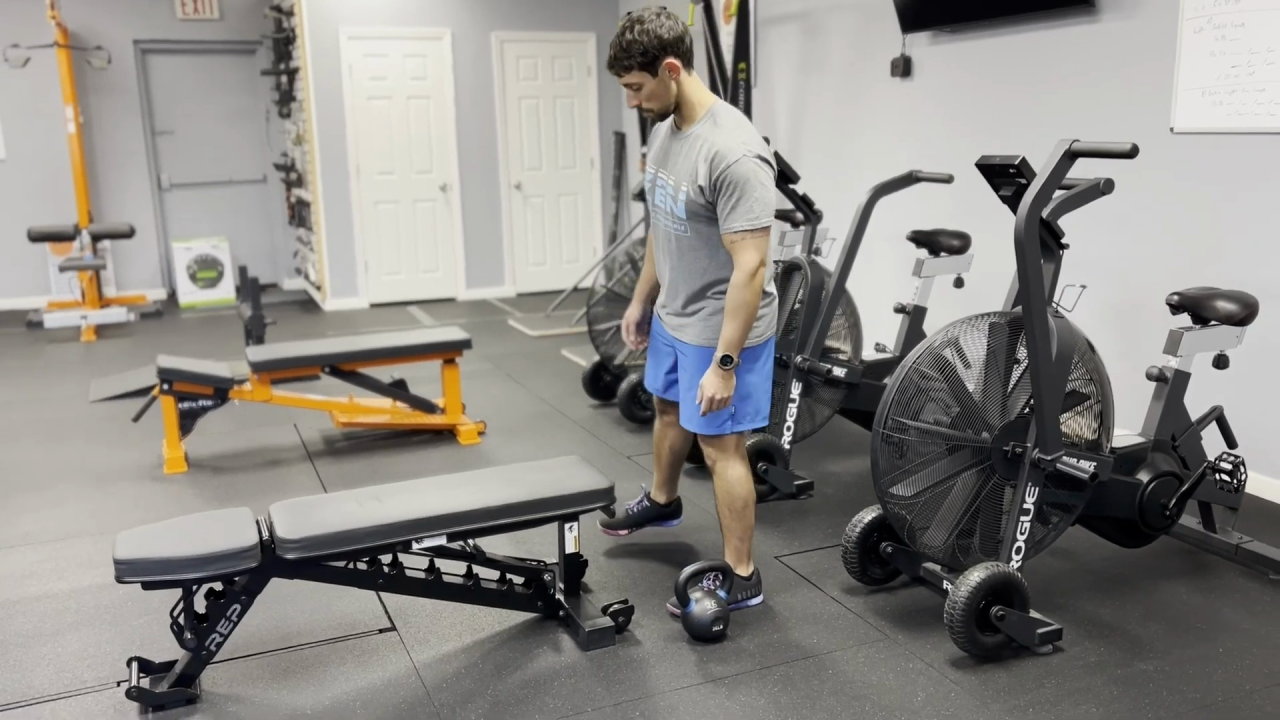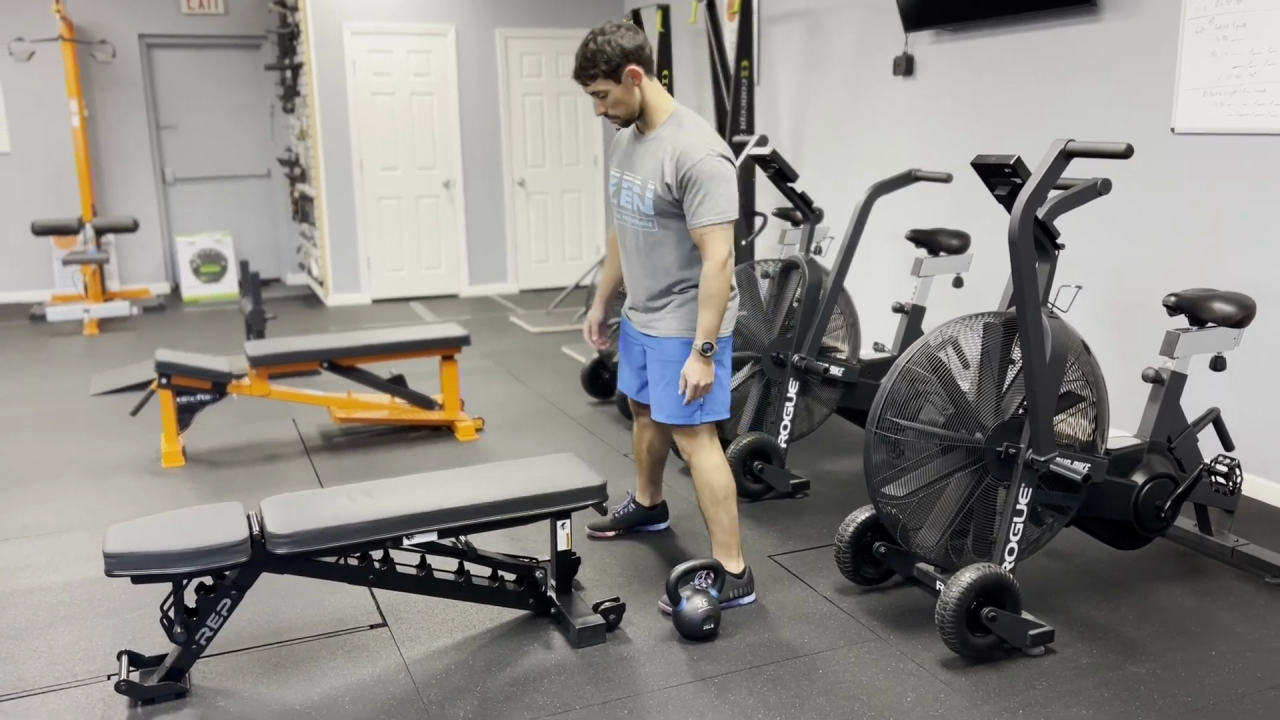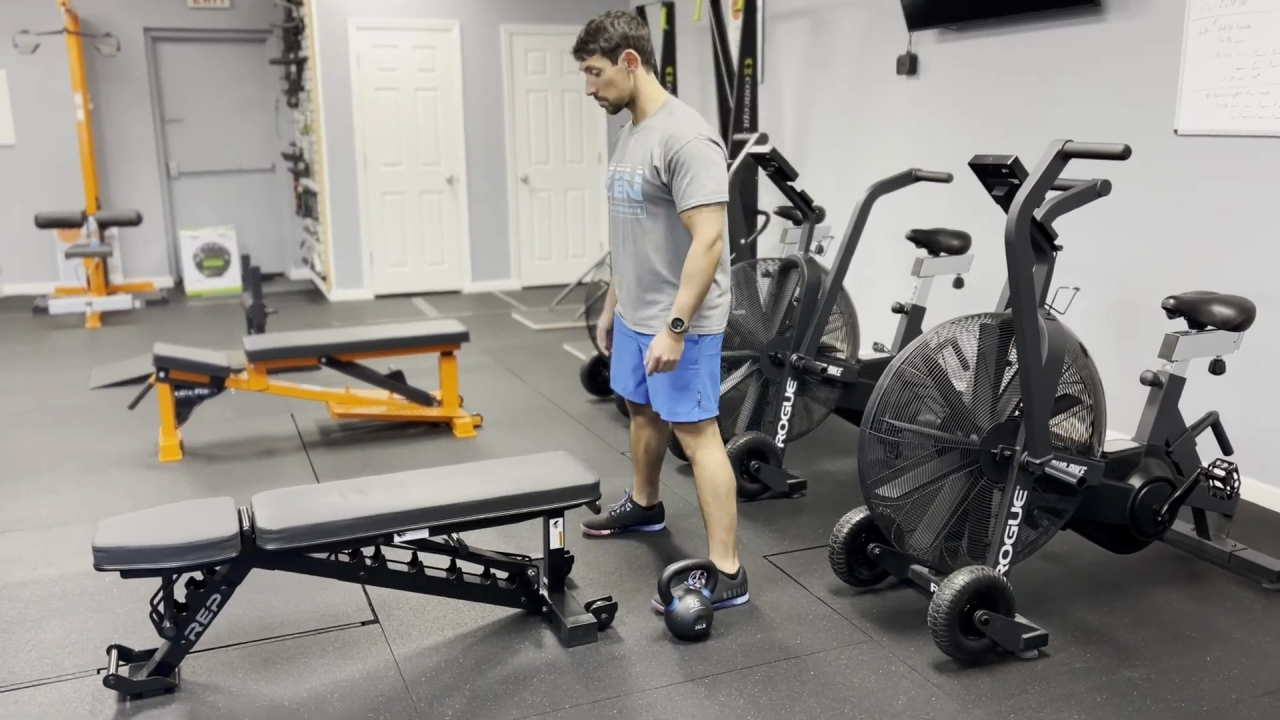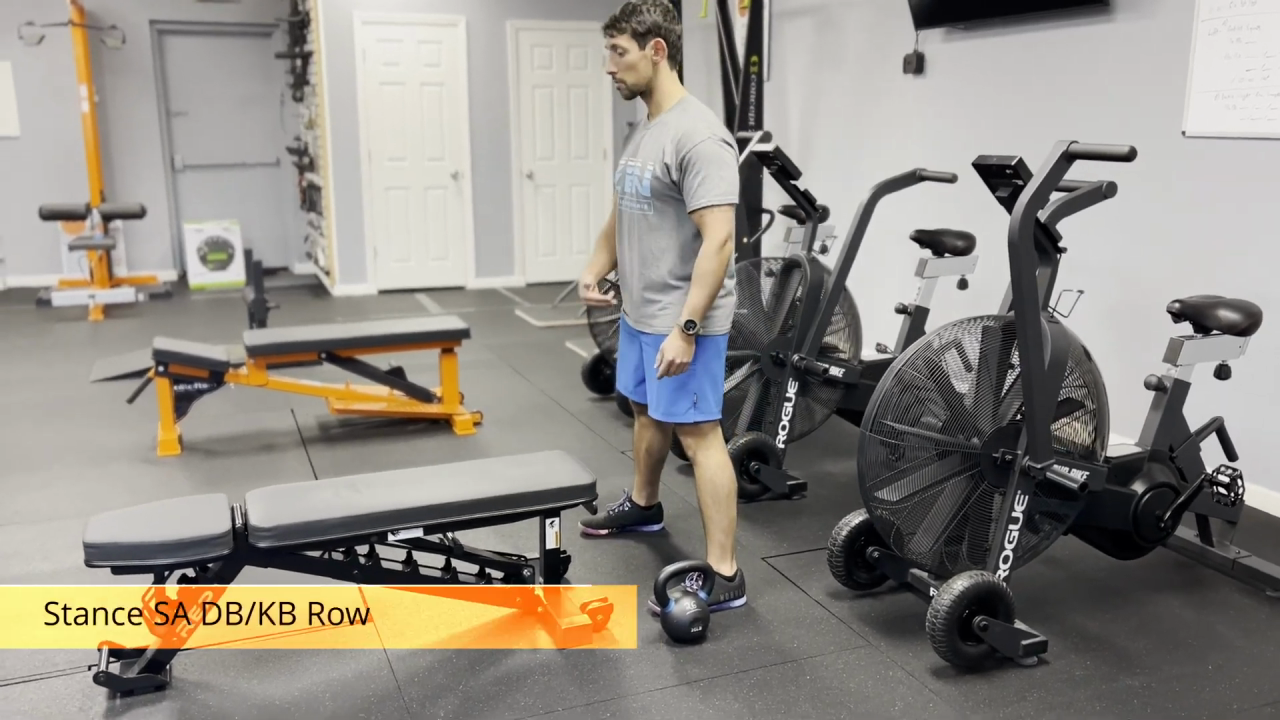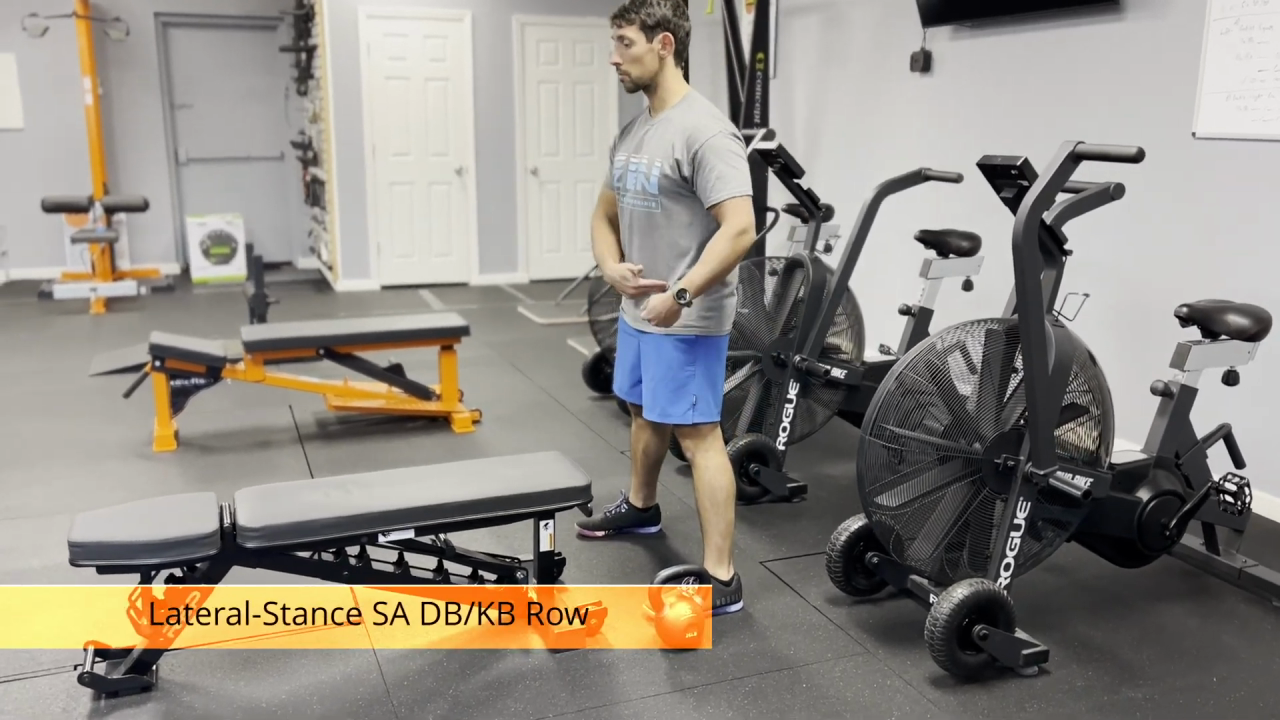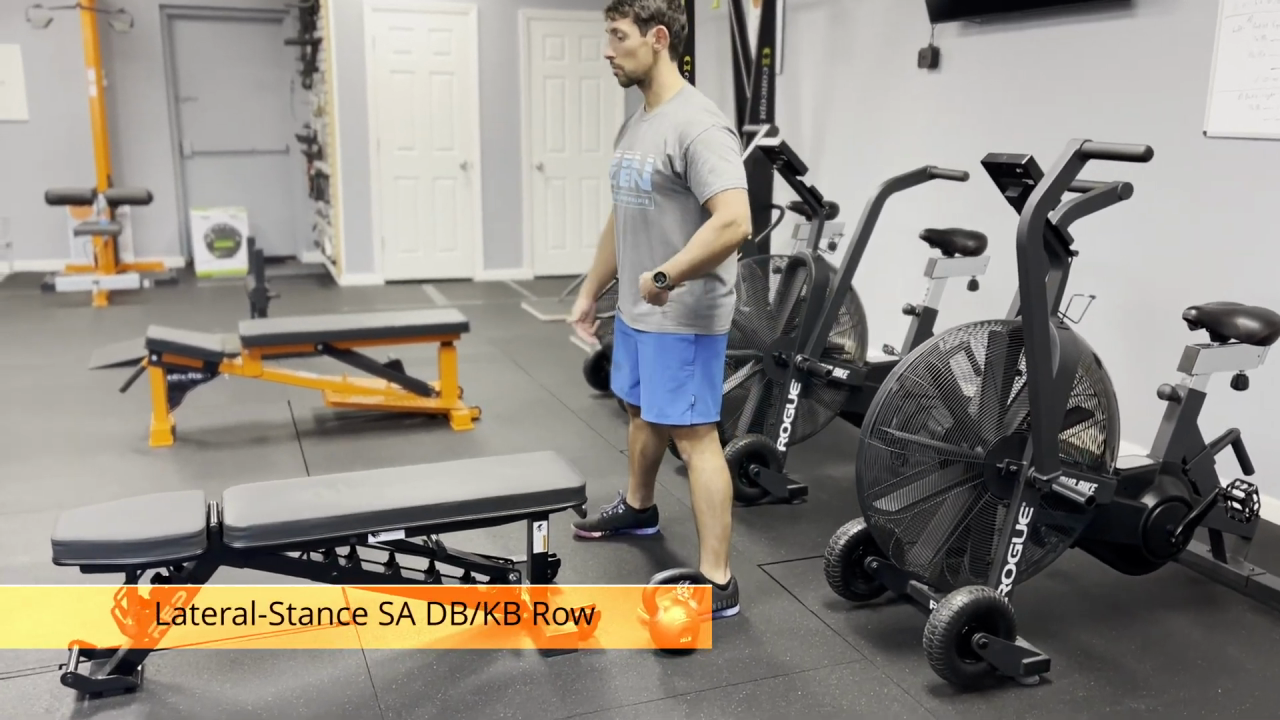
dt=0.4s
person 1, frame 1
left shoulder: (733, 152)
right shoulder: (665, 131)
left elbow: (750, 267)
left wrist: (725, 363)
right wrist: (641, 300)
left hip: (720, 327)
right hip: (675, 316)
left knee: (719, 444)
right knee: (667, 408)
left ankle: (740, 577)
right ankle: (661, 501)
person 1, frame 2
left shoulder: (696, 152)
right shoulder: (626, 138)
left elbow: (718, 257)
left wrist: (704, 350)
right wrist: (601, 301)
left hip: (684, 321)
right hip: (641, 313)
left knee: (693, 436)
right knee: (645, 411)
left ankle: (732, 572)
right ankle: (647, 504)
person 1, frame 3
left shoulder: (685, 137)
right shoulder: (628, 132)
left elbow: (708, 239)
left wrist: (675, 328)
right wrist: (611, 307)
left hip: (681, 320)
right hip: (636, 314)
left knee: (696, 434)
right knee: (643, 410)
left ankle: (726, 572)
right ankle: (644, 504)
person 1, frame 4
left shoulder: (698, 136)
right shoulder: (643, 131)
left elbow: (718, 240)
right elbow: (622, 219)
left wrist: (686, 329)
right wrist: (593, 268)
left hip: (683, 321)
right hip: (639, 313)
left knee: (699, 436)
right knee: (647, 411)
left ankle: (724, 575)
right ankle: (643, 504)
person 1, frame 5
left shoulder: (704, 131)
right shoulder: (632, 132)
left elbow: (740, 229)
right elbow: (605, 213)
left wrist: (681, 296)
right wrist: (612, 266)
left hip: (687, 319)
right hip: (639, 311)
left knee: (697, 436)
right knee: (645, 413)
left ankle: (719, 579)
right ankle: (640, 506)
person 1, frame 6
left shoulder: (697, 125)
right shoulder: (634, 125)
left elbow: (734, 223)
left wrist: (664, 277)
right wrist: (588, 292)
left hip: (684, 316)
right hip: (636, 309)
left knee: (693, 437)
right knee: (641, 411)
left ankle: (716, 582)
right ankle: (638, 507)
